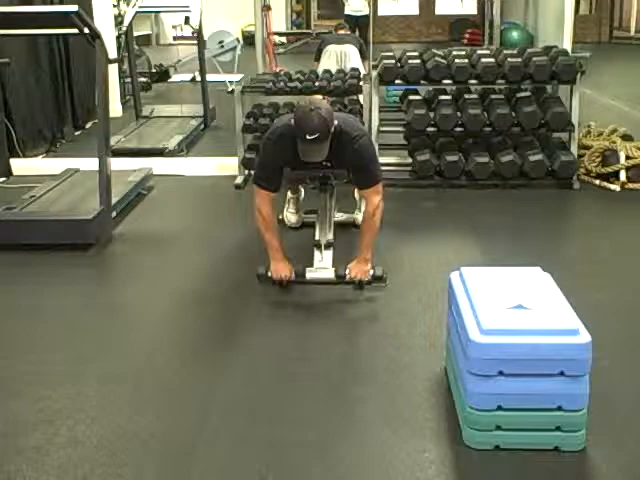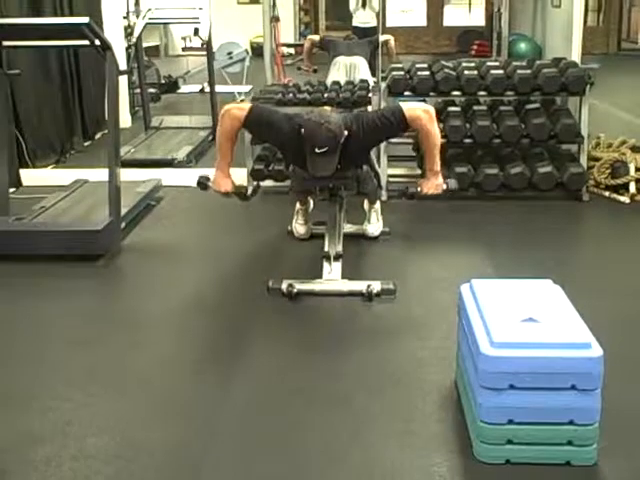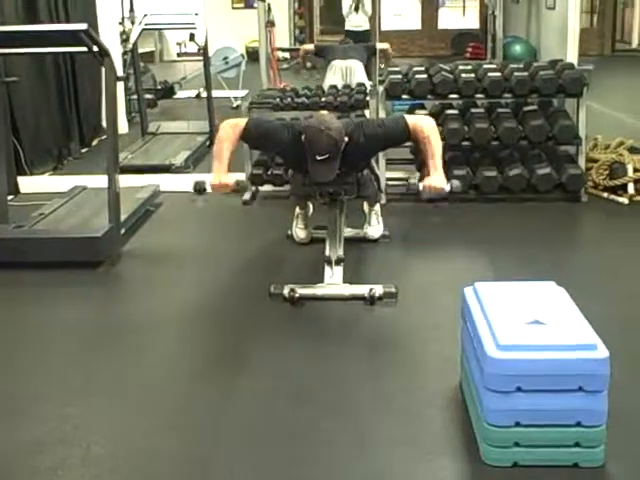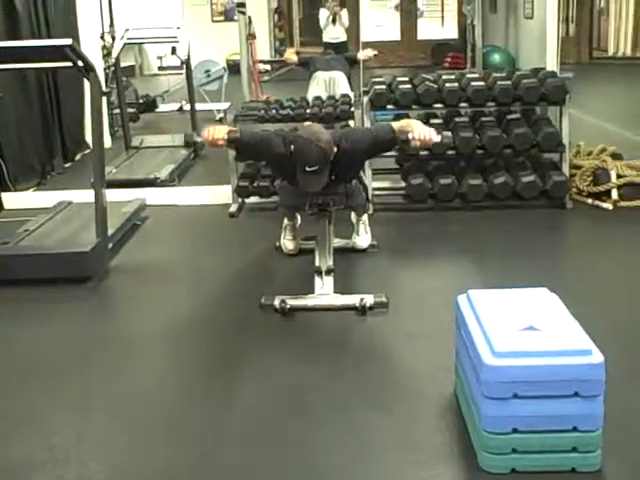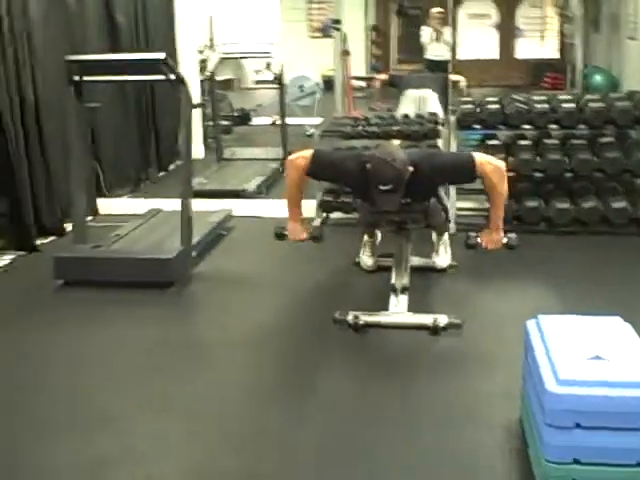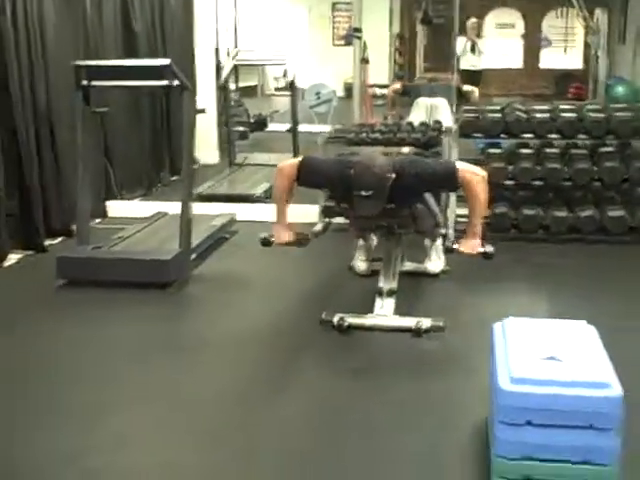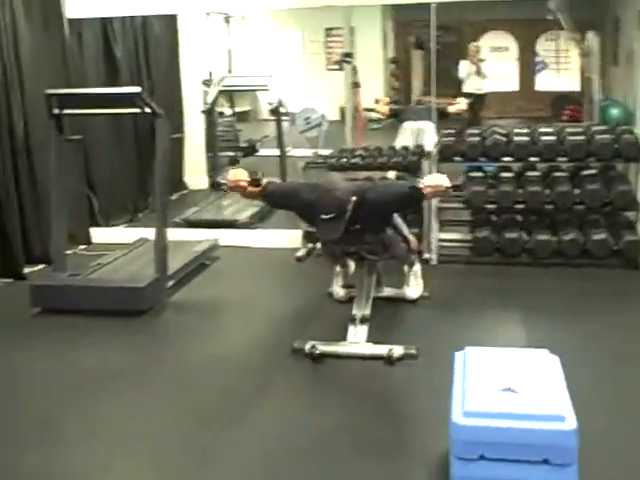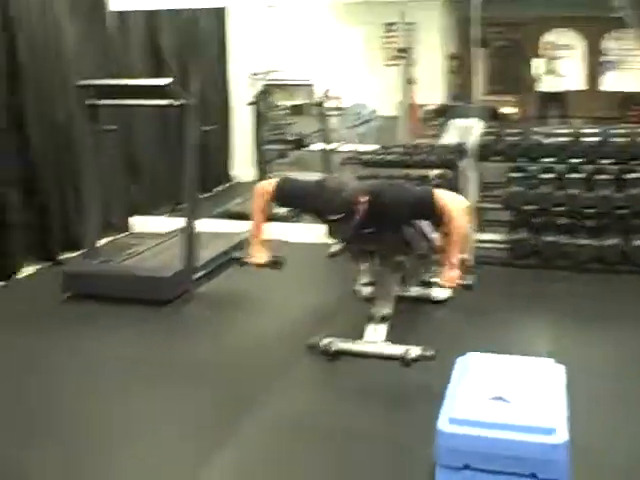
dt=0.7s
person 1, frame 1
left shoulder: (355, 138)
right shoulder: (277, 138)
left elbow: (374, 200)
right elbow: (263, 201)
left wrist: (364, 259)
right wrist: (277, 258)
left hip: (343, 163)
left ankle: (361, 194)
right ankle: (294, 194)
person 1, frame 2
left shoulder: (362, 128)
right shoulder: (288, 129)
left elbow: (423, 113)
right elbow: (232, 112)
left wrist: (433, 174)
right wrist: (222, 172)
left hip: (354, 169)
left knee: (369, 188)
right knee: (299, 190)
left ankle: (373, 206)
right ankle: (303, 206)
person 1, frame 3
left shoulder: (364, 135)
right shoulder: (288, 137)
left elbow: (423, 122)
right elbow: (232, 125)
left wrist: (436, 171)
right wrist: (219, 168)
left hip: (355, 172)
left knee: (369, 191)
right knee: (298, 193)
left ankle: (373, 208)
right ankle: (303, 210)
person 1, frame 4
left shoulder: (353, 144)
right shoulder: (277, 147)
left elbow: (405, 127)
right elbow: (227, 134)
left wrist: (421, 130)
right wrist: (215, 133)
left hip: (344, 183)
left knee: (358, 203)
right knee: (289, 204)
left ankle: (360, 218)
right ankle: (290, 222)
person 1, frame 5
left shoulder: (430, 165)
right shoulder: (354, 166)
left elbow: (493, 166)
right elbow: (296, 161)
left wrist: (495, 228)
right wrist: (295, 220)
left hip: (422, 199)
left ankle: (441, 237)
right ankle: (370, 238)
person 1, frame 6
left shoulder: (413, 172)
right shoulder: (340, 172)
left elbow: (475, 175)
right elbow: (286, 168)
left wrist: (473, 235)
right wrist: (281, 224)
left hip: (409, 205)
right ankle: (366, 242)
person 1, frame 7
left shoulder: (378, 197)
right shoulder: (306, 197)
left elbow: (434, 185)
right elbow: (258, 187)
left wrist: (439, 182)
right wrist: (240, 180)
left hip: (380, 231)
left ankle: (412, 265)
right ankle: (343, 267)
person 1, frame 8
left shoulder: (392, 198)
right shoulder: (320, 196)
left elbow: (456, 203)
right elbow: (265, 188)
left wrist: (451, 266)
right wrist: (257, 244)
left hip: (404, 227)
